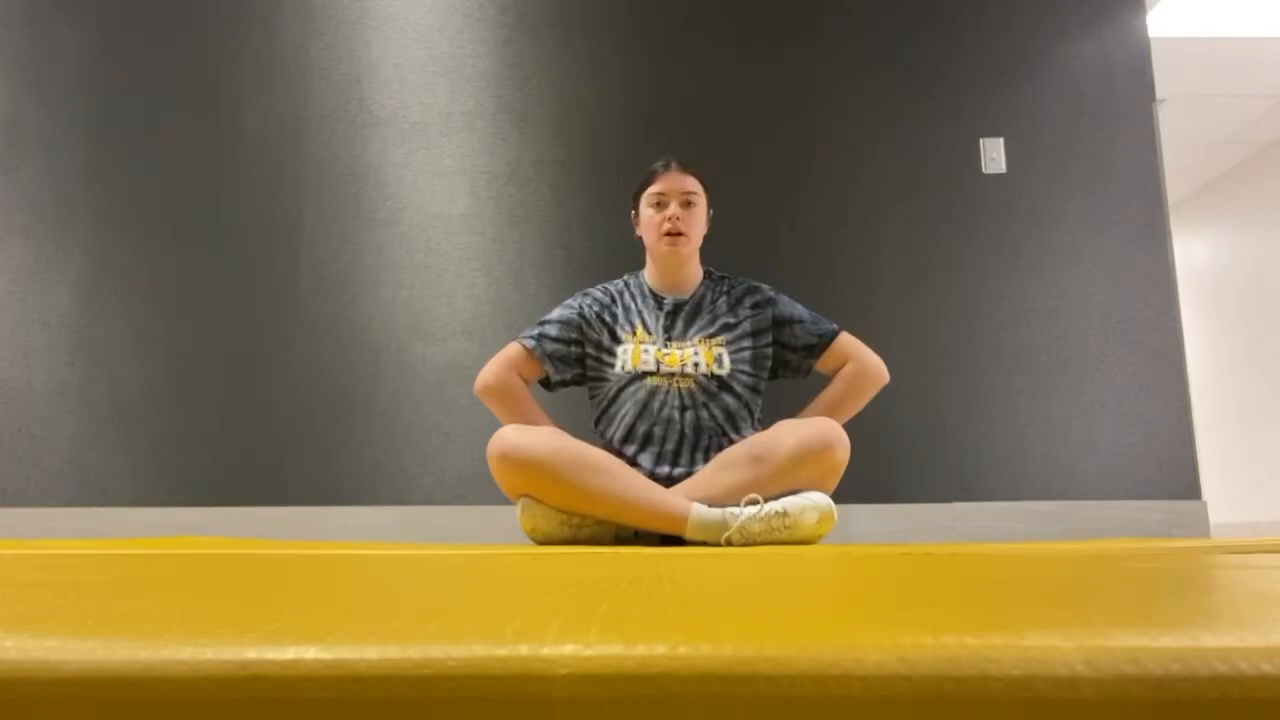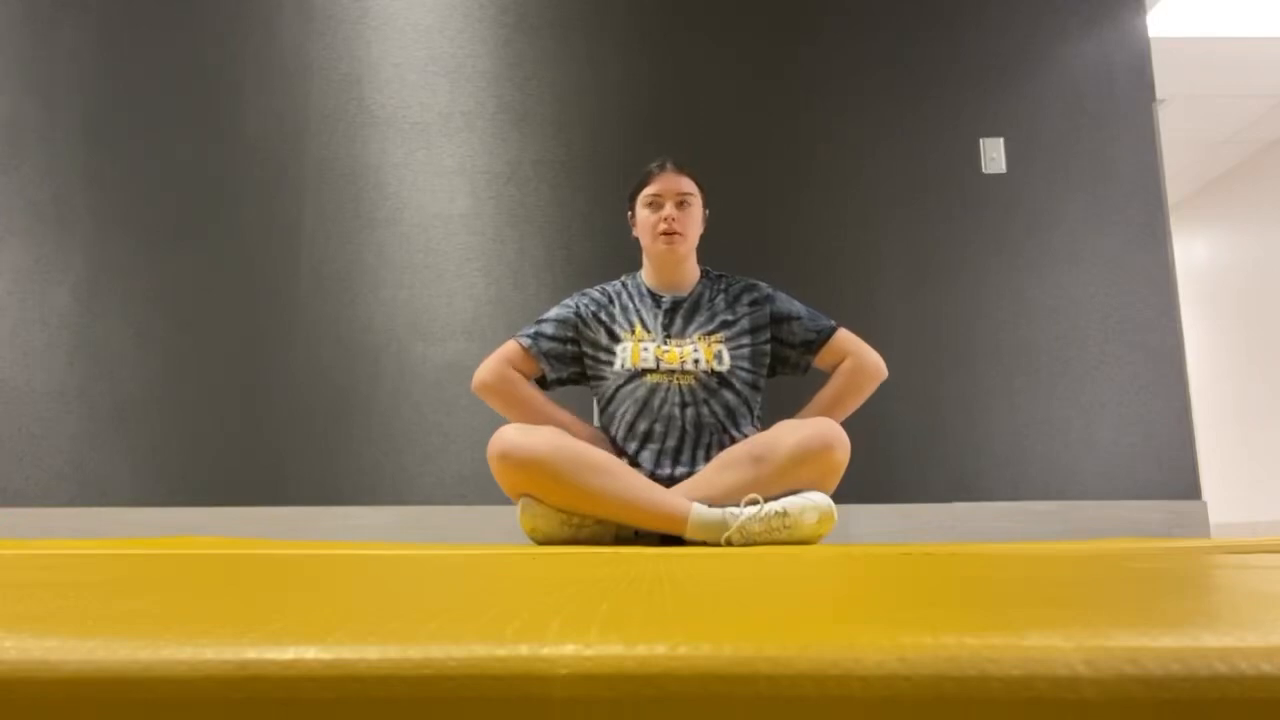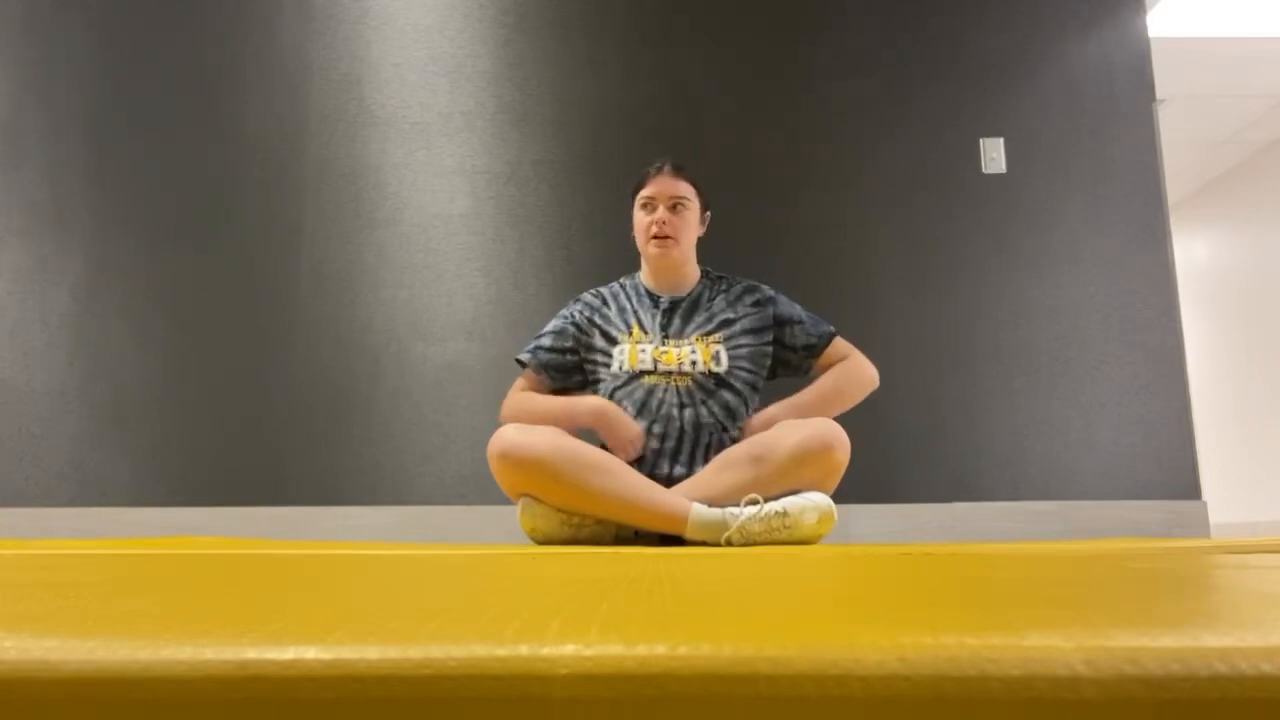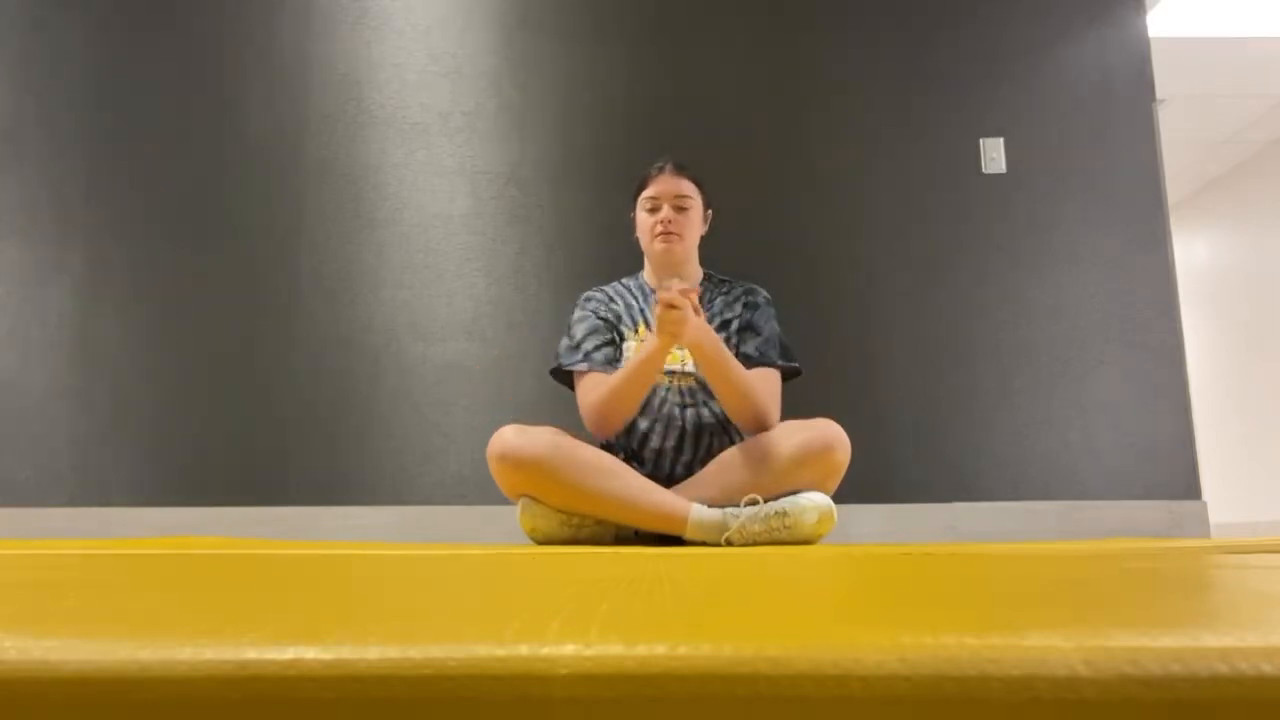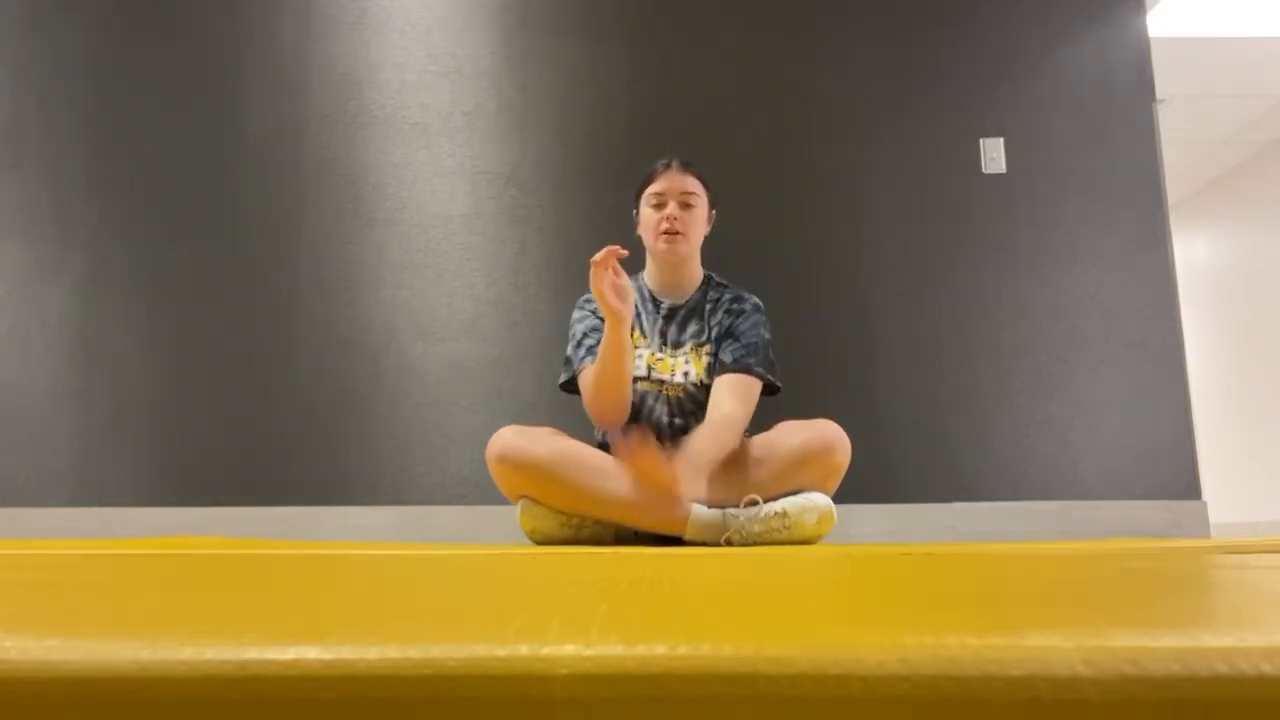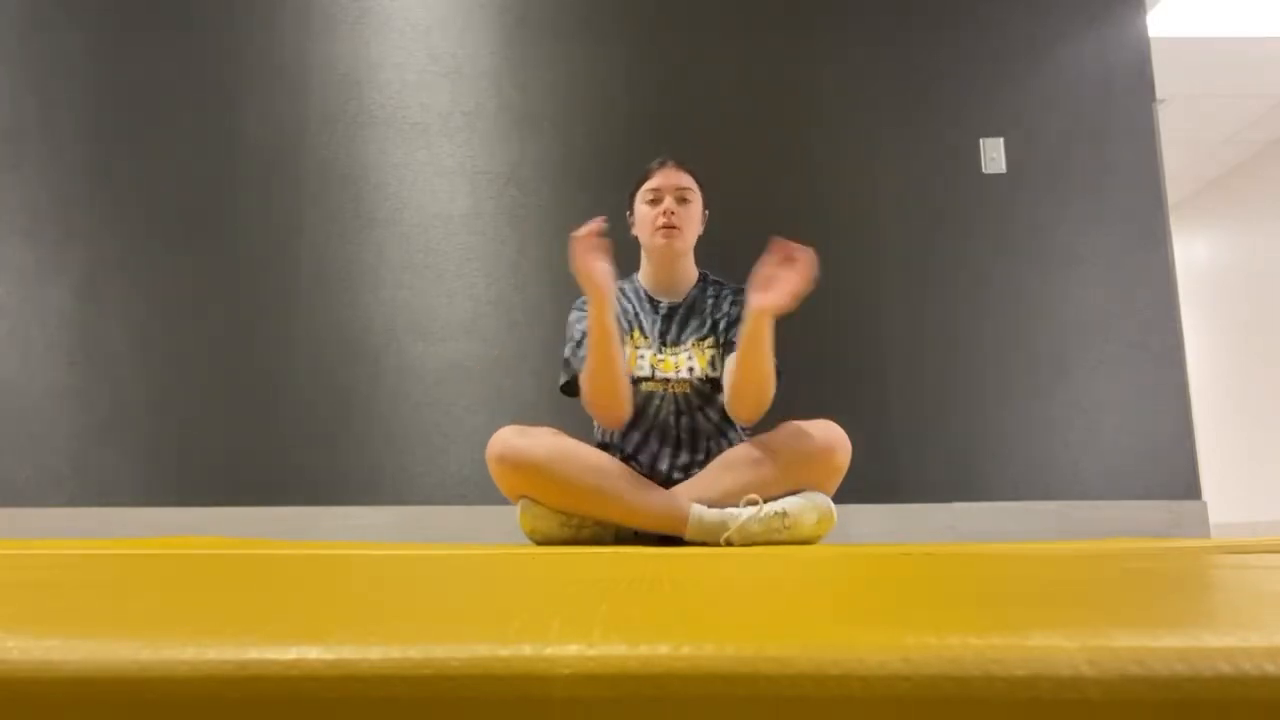
dt=0.5s
person 1, frame 1
left shoulder: (756, 307)
right shoulder: (596, 309)
left elbow: (867, 369)
right elbow: (495, 379)
left wrist: (786, 448)
right wrist: (565, 463)
left hip: (730, 492)
right hip: (620, 494)
left knee: (827, 440)
right knee: (508, 447)
left ankle: (624, 522)
right ankle: (719, 523)
person 1, frame 2
left shoulder: (754, 304)
right shoulder: (594, 310)
left elbow: (865, 364)
right elbow: (492, 375)
left wrist: (785, 446)
right wrist: (584, 438)
left hip: (730, 490)
right hip: (619, 493)
left knee: (828, 442)
right knee: (510, 445)
left ankle: (615, 521)
right ankle: (721, 523)
person 1, frame 3
left shoulder: (753, 305)
right shoulder: (592, 312)
left elbow: (859, 371)
right elbow: (516, 405)
left wrist: (774, 419)
right wrist: (593, 411)
left hip: (731, 487)
right hip: (619, 492)
left knee: (826, 442)
right knee: (510, 446)
left ankle: (598, 518)
right ankle: (724, 524)
person 1, frame 4
left shoulder: (748, 304)
right shoulder: (600, 305)
left elbow: (761, 418)
right elbow: (601, 421)
left wrist: (697, 335)
right wrist: (660, 339)
left hip: (726, 482)
right hip: (621, 485)
left knee: (827, 441)
right knee: (510, 445)
left ankle: (612, 521)
right ankle: (720, 523)
person 1, frame 5
left shoulder: (740, 311)
right shoulder: (595, 307)
left elbow: (729, 417)
right elbow: (606, 415)
left wrist: (678, 472)
right wrist: (617, 321)
left hip: (718, 484)
right hip: (618, 488)
left knee: (826, 442)
right knee: (509, 447)
left ankle: (610, 522)
right ankle: (723, 523)
person 1, frame 6
left shoulder: (735, 304)
right shoulder: (592, 309)
left elbow: (746, 411)
right elbow: (610, 416)
left wrist: (759, 317)
right wrist: (600, 303)
right hip: (622, 486)
left knee: (827, 442)
right knee: (509, 447)
left ankle: (597, 522)
right ankle: (721, 524)
